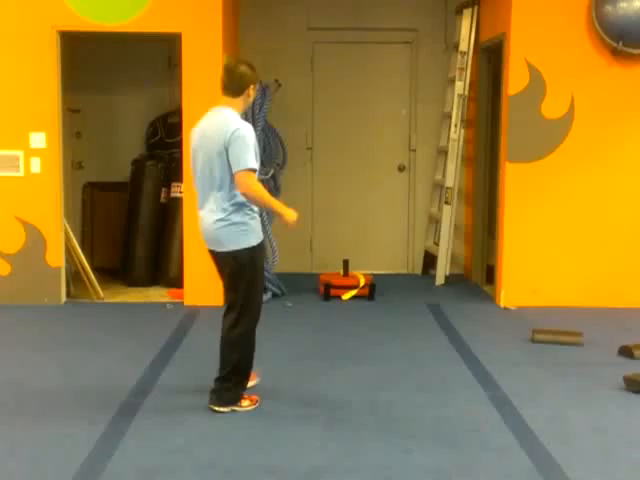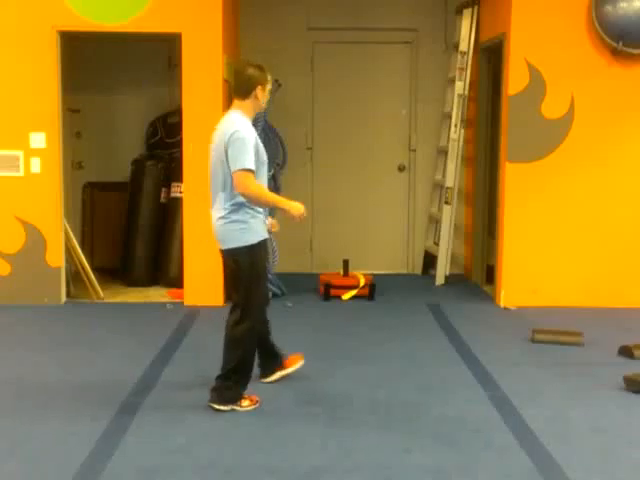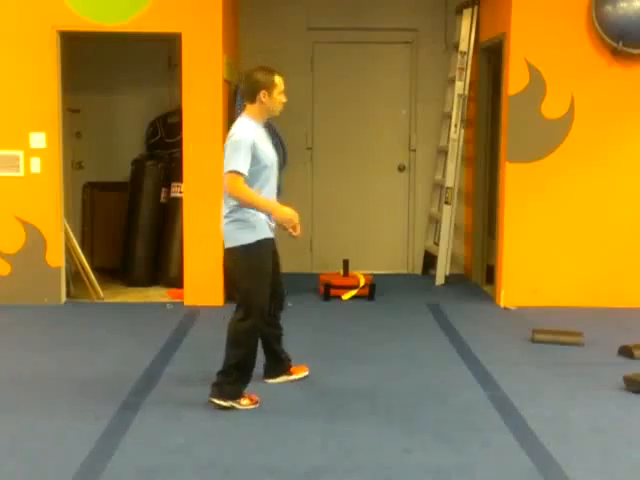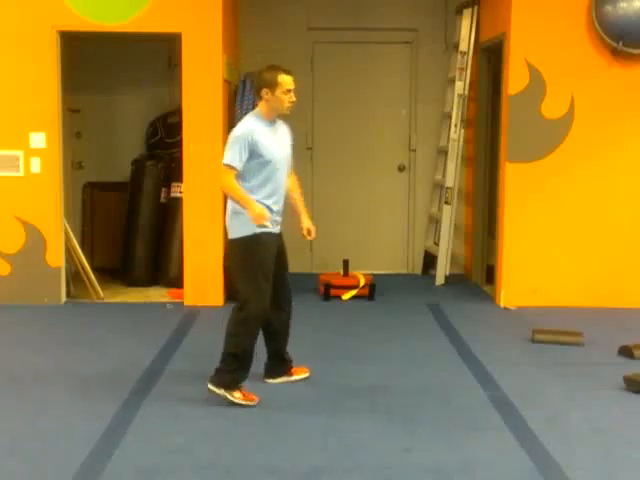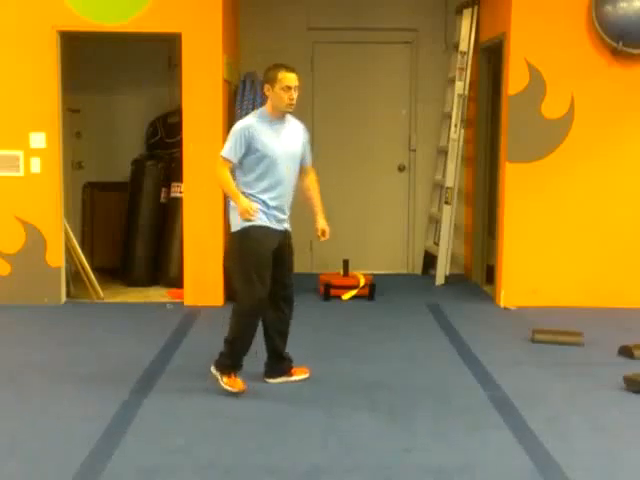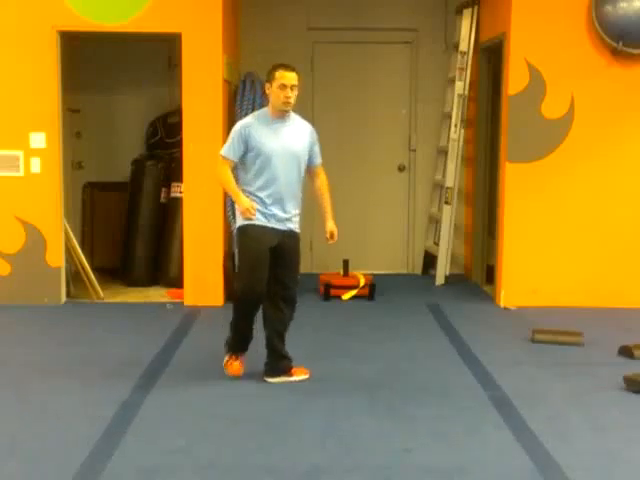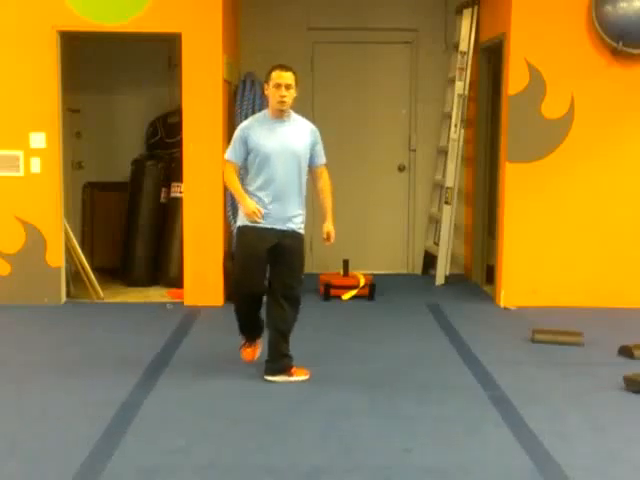
dt=0.1s
person 1, frame 1
left shoulder: (201, 126)
right shoulder: (240, 129)
right elbow: (247, 187)
right wrist: (281, 210)
left hip: (217, 229)
right hip: (238, 234)
left knee: (243, 303)
right knee: (243, 311)
left ankle: (238, 371)
right ankle: (226, 393)
person 1, frame 2
left shoulder: (225, 125)
right shoulder: (242, 131)
right elbow: (244, 185)
left wrist: (263, 216)
right wrist: (286, 205)
left hip: (236, 228)
right hip: (243, 232)
left knee: (256, 301)
right knee: (247, 308)
left ankle: (271, 362)
right ankle: (227, 392)
person 1, frame 3
left shoulder: (260, 131)
right shoulder: (244, 134)
right elbow: (233, 186)
left wrist: (284, 217)
right wrist: (274, 209)
left hip: (262, 233)
right hip: (246, 234)
left knee: (271, 301)
right knee: (252, 309)
left ankle: (277, 365)
right ankle: (228, 387)
person 1, frame 4
left shoulder: (283, 130)
right shoulder: (246, 131)
left elbow: (289, 178)
right elbow: (227, 178)
left wrist: (303, 214)
right wrist: (251, 207)
left hip: (271, 229)
right hip: (250, 229)
left knee: (279, 300)
right knee: (252, 303)
left ankle: (278, 365)
right ankle: (227, 378)
person 1, frame 5
left shoulder: (298, 130)
right shoulder: (248, 128)
left elbow: (306, 175)
right elbow: (223, 169)
left wrist: (319, 215)
right wrist: (238, 200)
left hip: (281, 226)
right hip: (252, 224)
left knee: (281, 296)
right knee: (252, 295)
left ankle: (277, 365)
right ankle: (226, 365)
person 1, frame 6
left shoulder: (305, 130)
right shoulder: (247, 127)
left elbow: (317, 175)
right elbow: (224, 168)
left wrist: (328, 217)
right wrist: (239, 198)
left hip: (288, 226)
right hip: (253, 221)
left knee: (283, 296)
right knee: (251, 289)
left ankle: (277, 365)
right ankle: (235, 349)
person 1, frame 7
left shoulder: (308, 130)
right shoulder: (248, 129)
left elbow: (321, 175)
right elbow: (230, 171)
left wrist: (328, 218)
right wrist: (244, 201)
left hip: (291, 226)
right hip: (253, 224)
left knee: (286, 295)
right knee: (247, 289)
left ankle: (279, 363)
right ankle: (251, 336)
